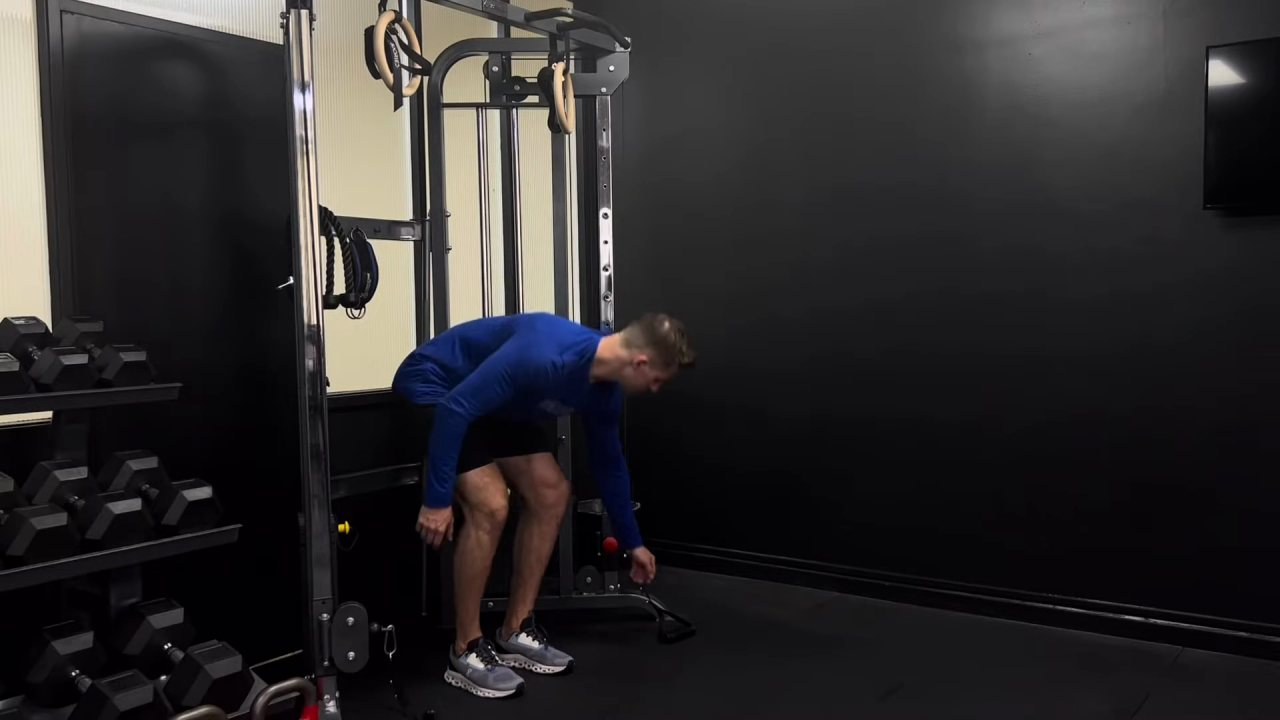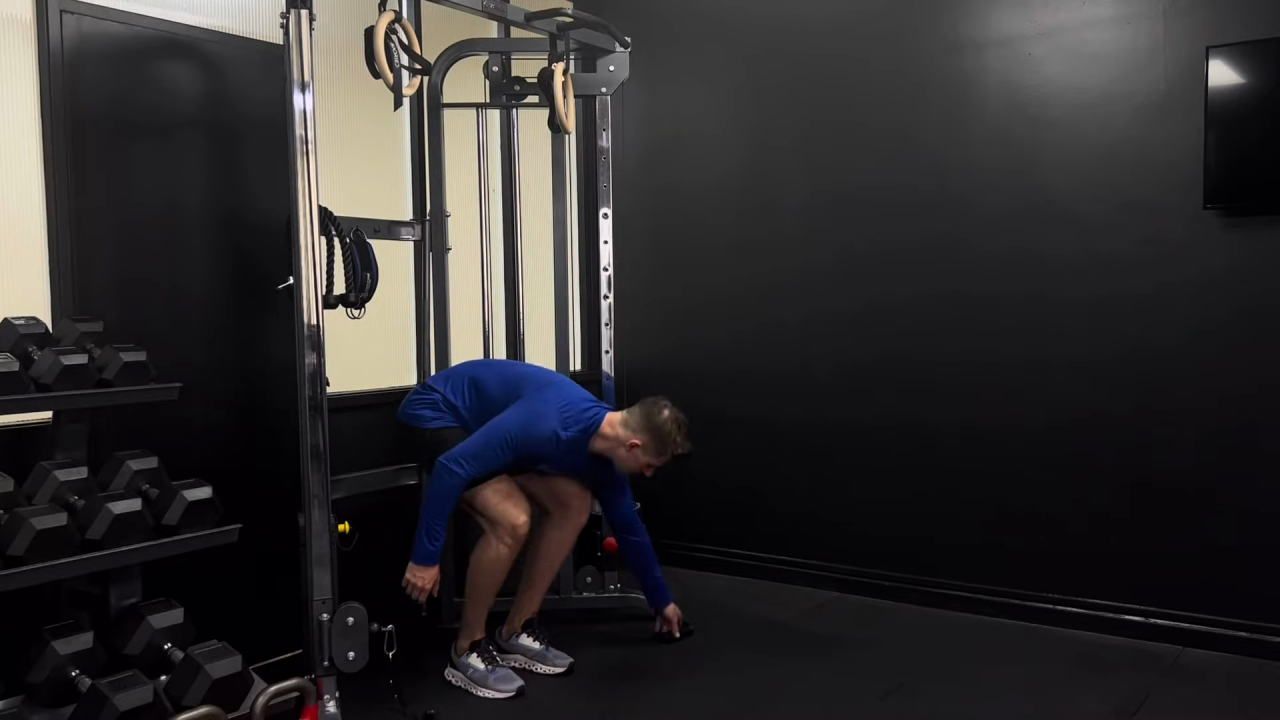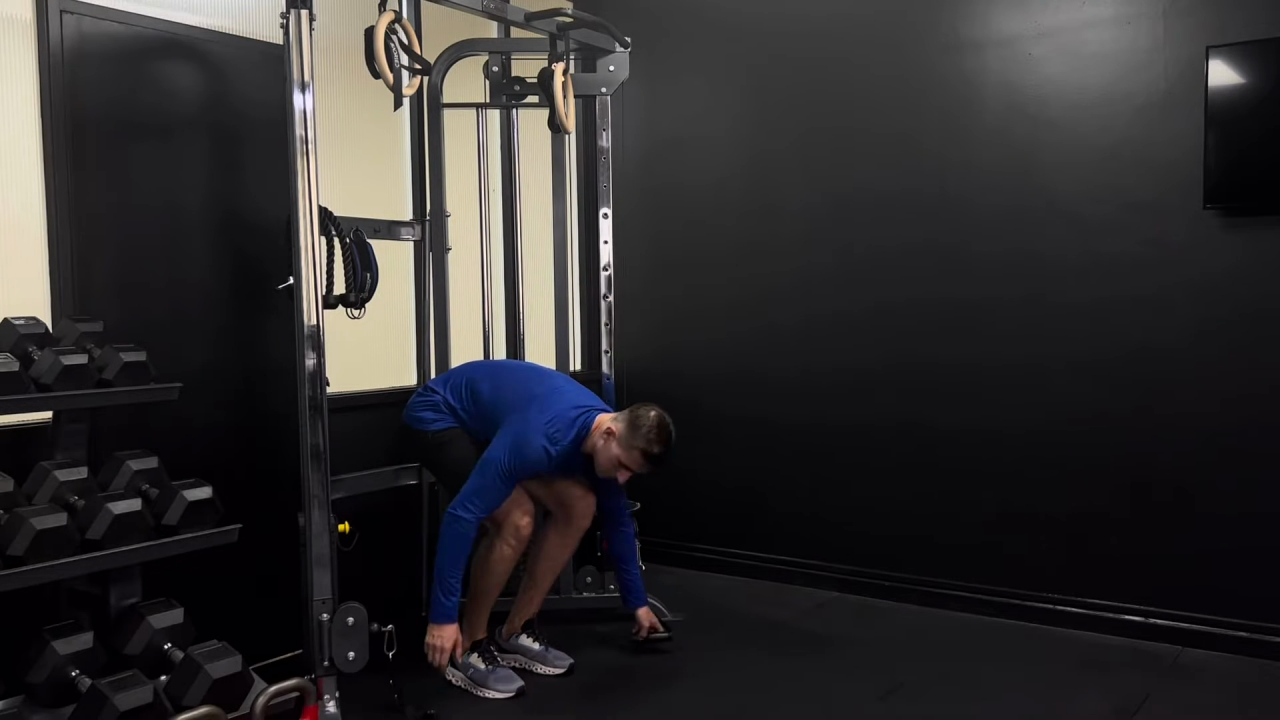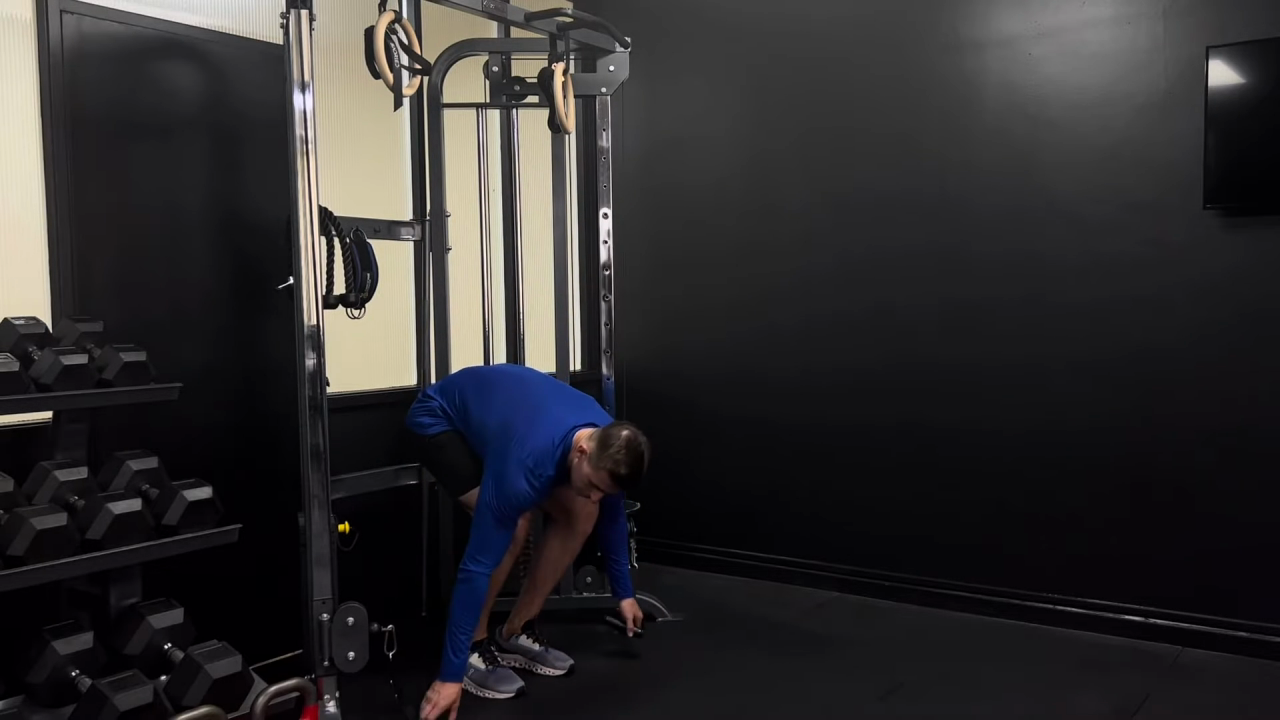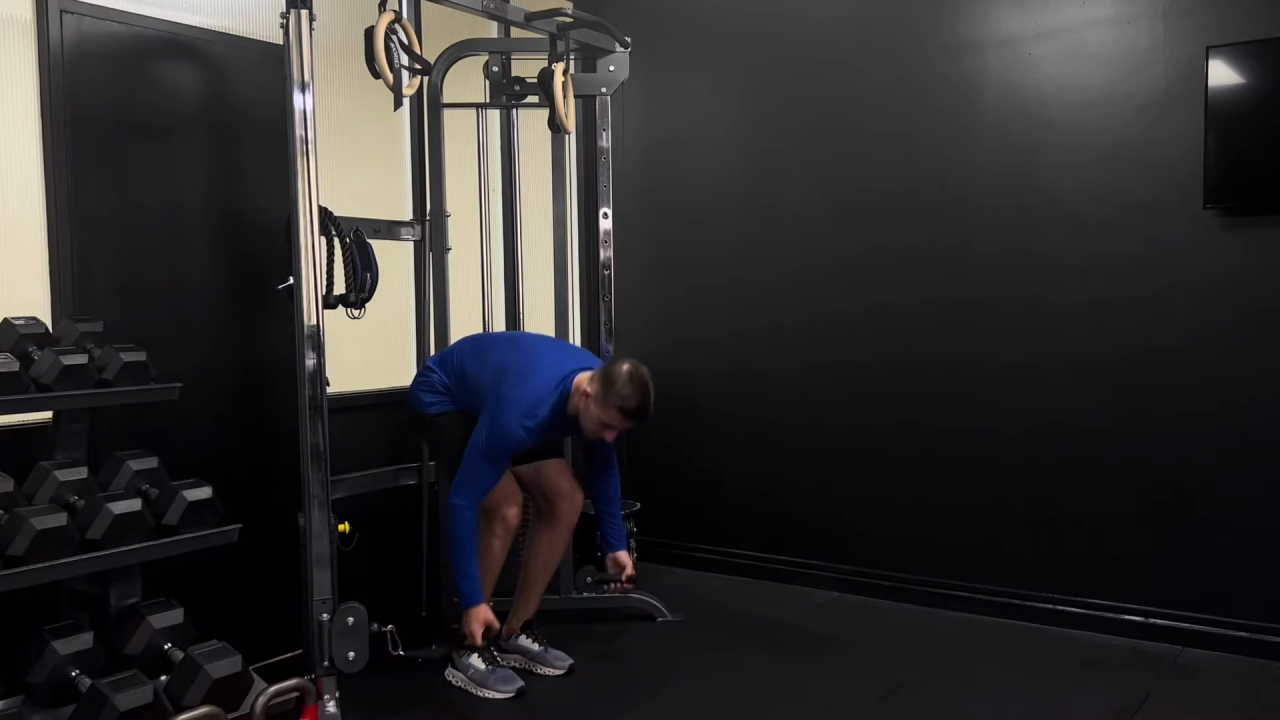
dt=0.3s
person 1, frame 1
left shoulder: (603, 388)
right shoulder: (544, 358)
left elbow: (610, 466)
right elbow: (455, 409)
left wrist: (633, 542)
right wrist: (437, 500)
right hip: (435, 387)
left knee: (551, 493)
right knee: (490, 505)
left ankle: (515, 631)
right ankle: (466, 649)
person 1, frame 2
left shoulder: (602, 451)
right shoulder: (549, 425)
left elbow: (628, 527)
right elbow: (451, 466)
left wrist: (661, 599)
right wrist: (426, 557)
left hip: (488, 422)
right hip: (436, 414)
left knee: (574, 504)
right knee: (513, 520)
left ankle: (516, 632)
right ankle: (468, 649)
person 1, frame 3
left shoulder: (617, 435)
right shoulder: (540, 440)
left elbow: (615, 521)
right elbow: (463, 516)
left wrist: (636, 601)
right wrist: (443, 617)
left hip: (489, 415)
right hip: (439, 417)
left knee: (580, 506)
right knee: (517, 521)
left ankle: (515, 632)
right ankle: (470, 647)
person 1, frame 4
left shoulder: (609, 445)
right shoulder: (522, 470)
left elbow: (611, 516)
right elbow: (477, 566)
left wrist: (624, 593)
right wrist: (449, 675)
left hip: (497, 404)
right hip: (439, 420)
left knee: (581, 513)
right knee: (513, 525)
left ankle: (515, 633)
right ankle: (472, 648)
person 1, frame 5
left shoulder: (601, 391)
right shoulder: (520, 415)
left elbow: (604, 470)
right elbow: (462, 502)
left wrist: (615, 543)
right wrist: (472, 601)
right hip: (445, 397)
left knee: (567, 501)
right knee: (505, 510)
left ankle: (516, 633)
right ankle: (470, 652)
